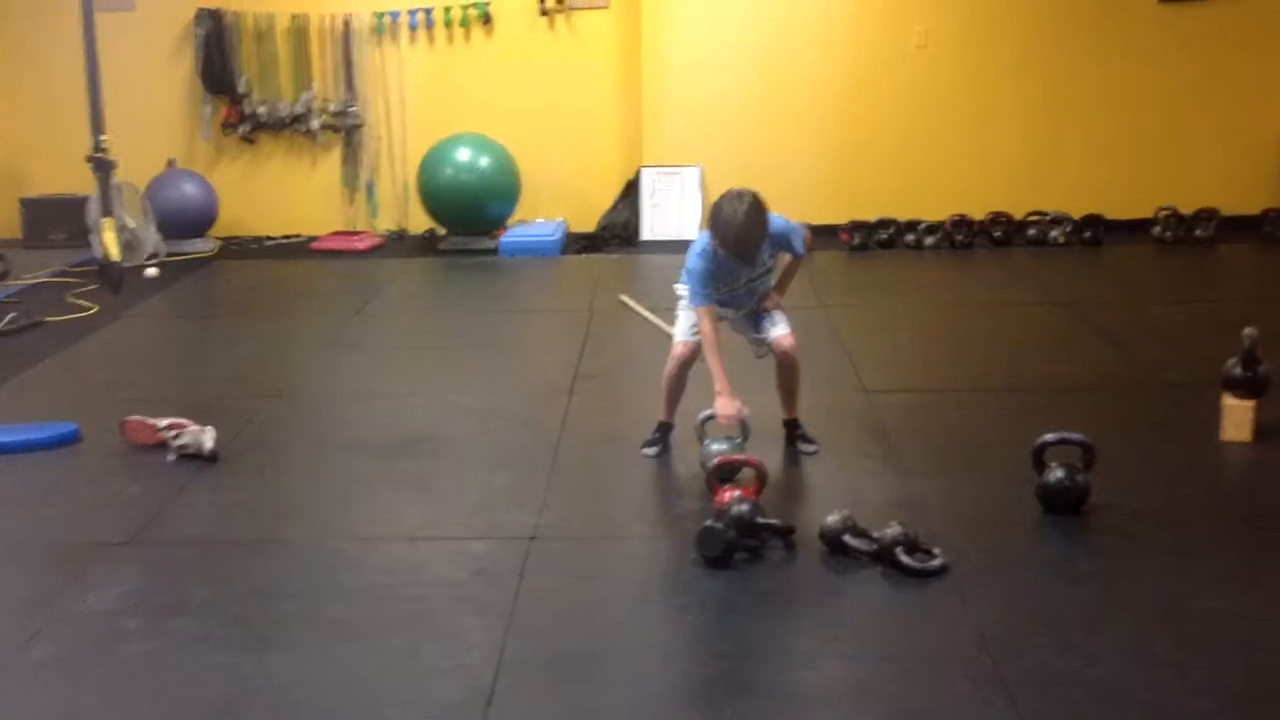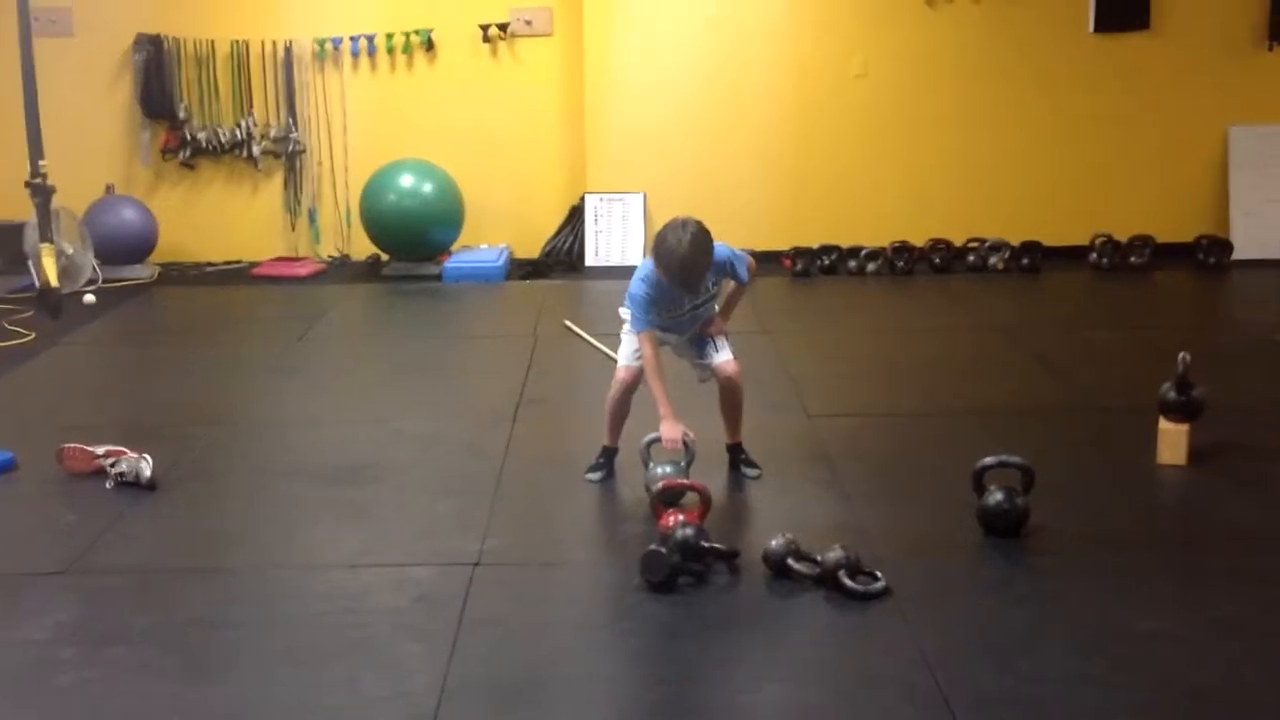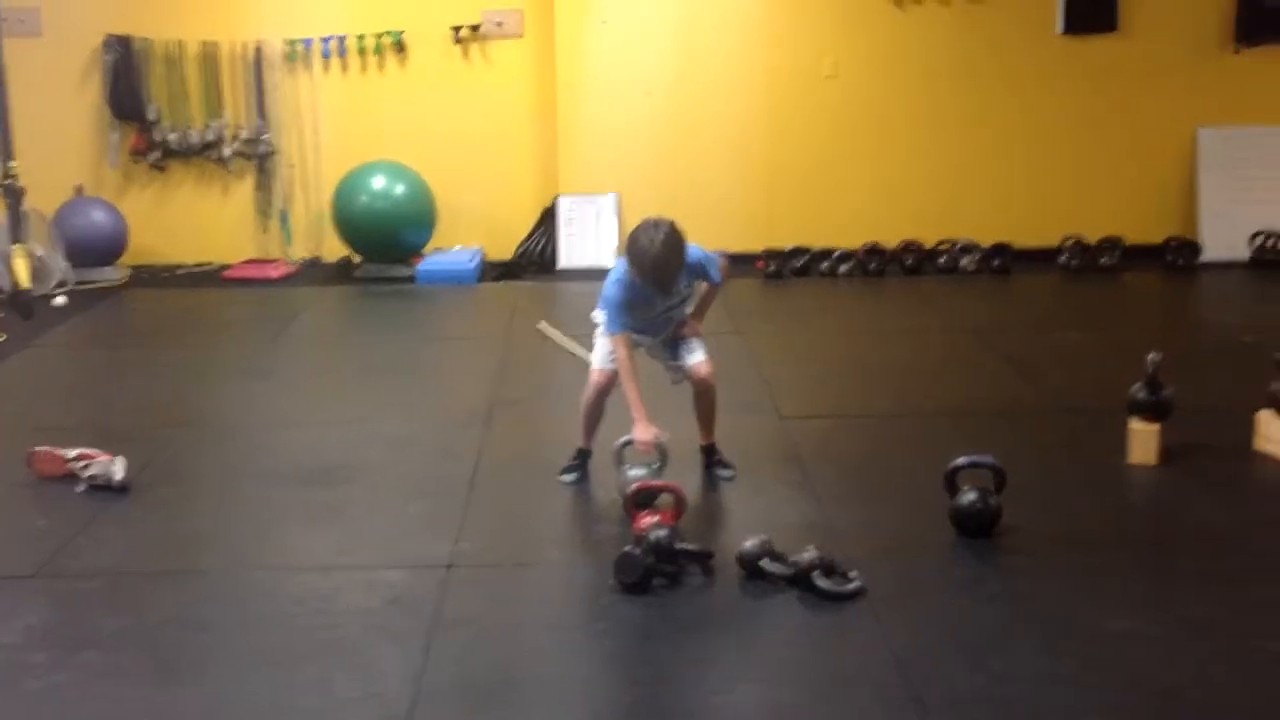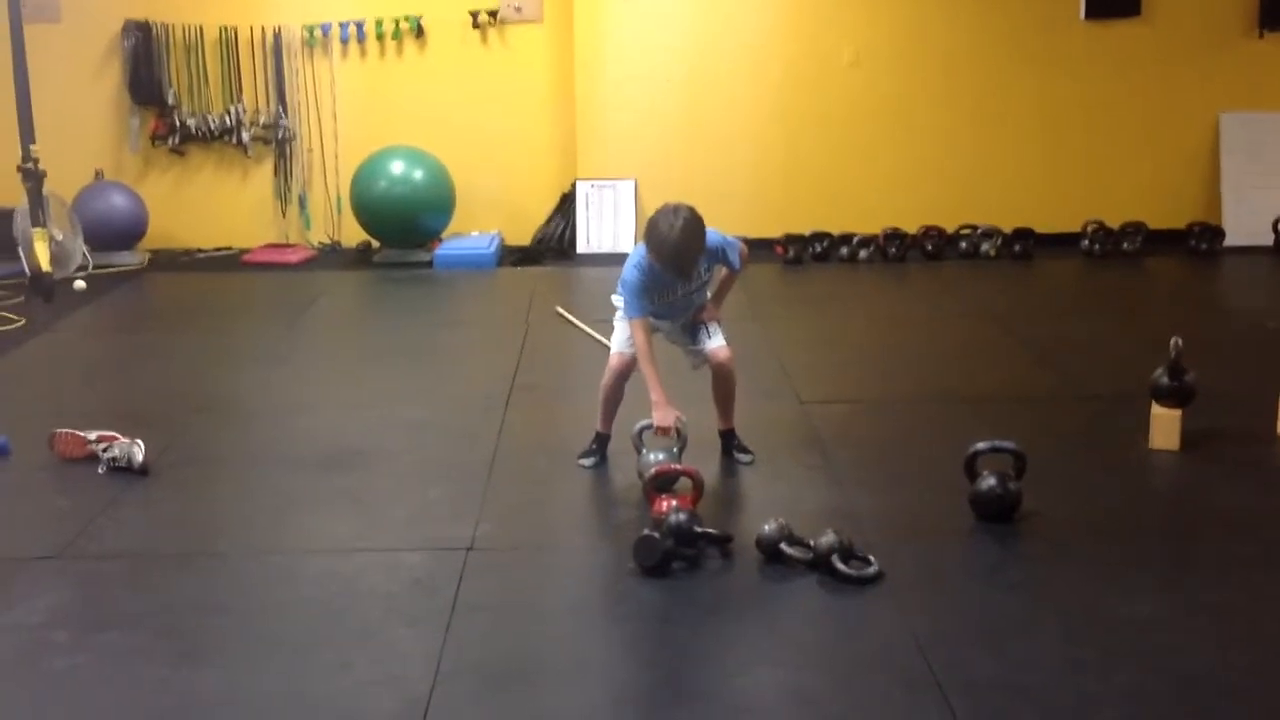
dt=0.4s
person 1, frame 1
left shoulder: (777, 229)
right shoulder: (700, 257)
left elbow: (804, 239)
right elbow: (707, 324)
left wrist: (778, 291)
right wrist: (723, 392)
left hip: (756, 298)
right hip: (704, 300)
left knee: (786, 348)
right knee: (681, 354)
left ankle: (792, 425)
right ankle: (663, 428)
person 1, frame 2
left shoulder: (721, 257)
right shoulder: (644, 283)
left elbow: (749, 268)
right elbow: (648, 350)
left wrist: (723, 316)
right wrist: (667, 416)
left hip: (700, 324)
right hip: (648, 325)
left knee: (730, 374)
right knee: (624, 378)
left ankle: (736, 450)
right ankle: (608, 452)
person 1, frame 3
left shoulder: (693, 258)
right shoulder: (617, 284)
left elbow: (721, 269)
right elbow: (623, 353)
left wrist: (696, 317)
right wrist: (640, 419)
left hip: (672, 326)
right hip: (621, 327)
left knee: (703, 375)
right knee: (599, 381)
left ankle: (709, 451)
right ankle: (582, 454)
person 1, frame 4
left shoulder: (713, 244)
right shoulder: (636, 269)
left elbow: (740, 255)
right elbow: (640, 338)
left wrist: (715, 303)
right wrist: (659, 402)
left hip: (692, 310)
right hip: (641, 311)
left knee: (722, 360)
right knee: (618, 365)
left ankle: (728, 436)
right ankle: (601, 438)
